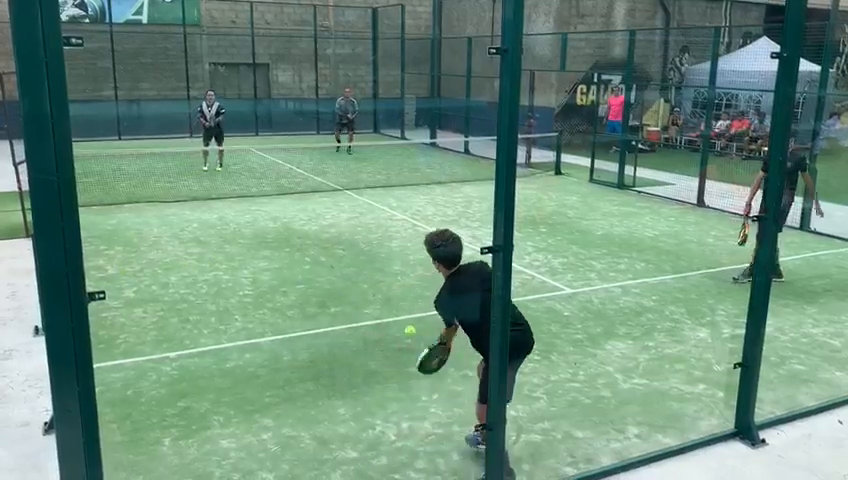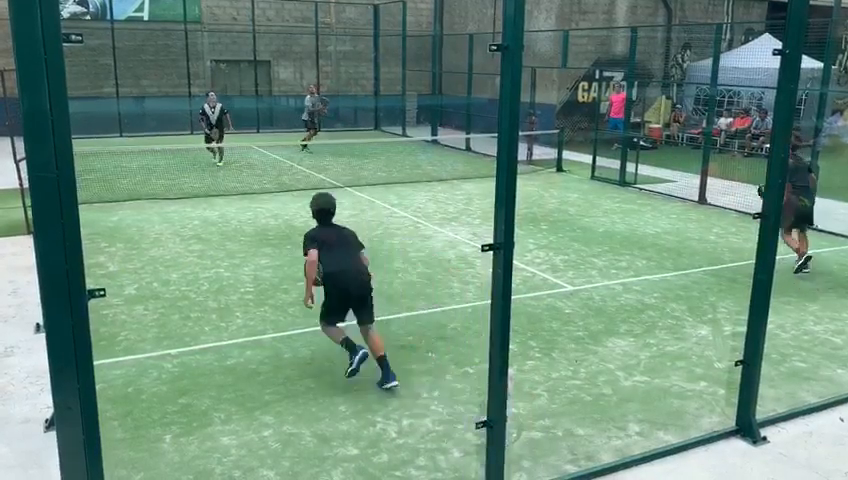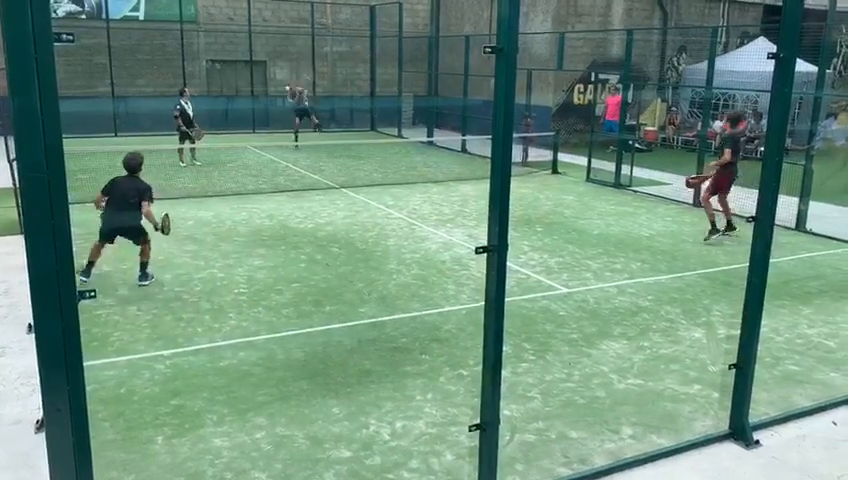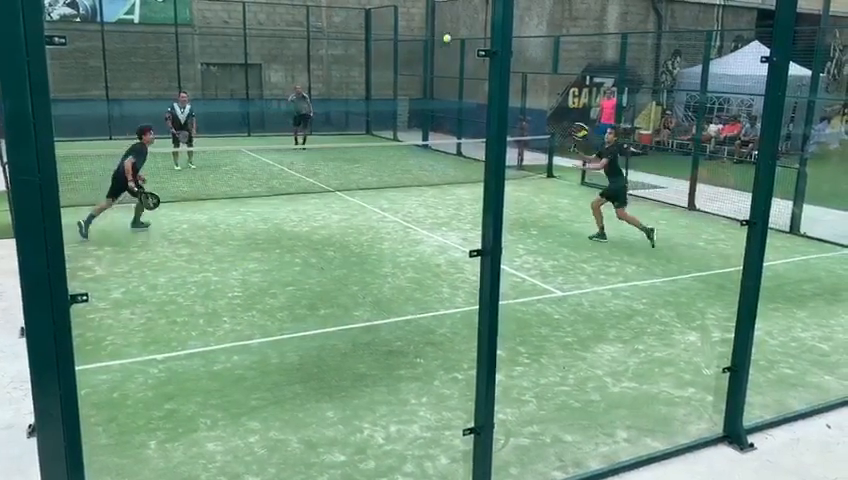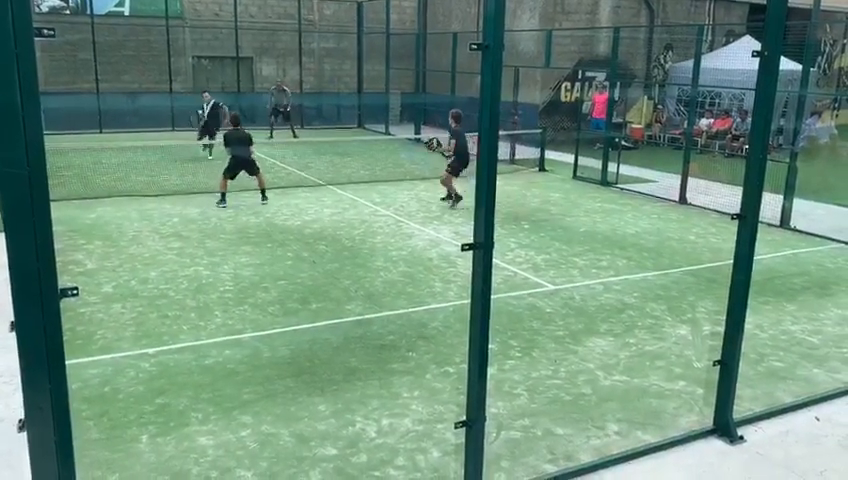
dt=1s
person 1, frame 1
left shoulder: (444, 298)
right shoulder: (481, 268)
left elbow: (451, 331)
left wrist: (444, 342)
right hip: (524, 336)
left knee: (485, 410)
right knee: (483, 372)
right ankle: (487, 437)
person 1, frame 2
left shoulder: (312, 236)
right shoulder: (348, 233)
left elbow: (312, 261)
right elbow: (365, 261)
left wrist: (308, 290)
left hip: (337, 286)
right hip: (361, 282)
left knee: (328, 325)
right knee: (368, 330)
left ankle: (354, 350)
right ankle: (388, 374)
person 1, frame 3
left shoulder: (115, 181)
right shoulder: (145, 187)
left elbow: (98, 199)
right elbow: (145, 211)
left wrist: (99, 206)
right wrist: (156, 224)
left hip: (109, 221)
right hip: (131, 223)
left knee: (100, 244)
right knee: (146, 243)
left ankle: (87, 273)
right ankle: (143, 275)
person 1, frame 4
left shoulder: (137, 146)
right shoulder: (141, 149)
right elbow: (127, 162)
left wrist: (139, 175)
right wrist: (130, 181)
left hip: (117, 175)
right hip: (124, 177)
left knee: (108, 202)
left ankle: (86, 222)
right ankle: (136, 222)
person 1, frame 5
left shoulder: (227, 135)
right shoulder: (247, 134)
left elbow: (228, 151)
right elbow: (251, 151)
left hip: (235, 160)
right hip: (248, 160)
left knee: (224, 178)
right knee: (258, 174)
left ankle: (223, 200)
right ankle: (264, 197)
person 2, frame 1
left shoulder: (799, 159)
left elbow: (808, 182)
right elbow: (758, 180)
left wrist: (816, 202)
right wrist: (748, 202)
left hip: (783, 204)
left ankle: (751, 270)
right ankle: (776, 271)
person 2, frame 2
right shoulder: (804, 162)
right elbow: (814, 181)
left hip: (793, 199)
right hip: (807, 200)
left knee: (786, 235)
right knee: (802, 233)
left ankle: (802, 255)
right ankle: (802, 258)
person 2, frame 3
left shoulder: (728, 137)
right shoulder: (736, 136)
left elbow: (727, 158)
left wrist: (715, 164)
left hip: (725, 172)
right hip: (730, 172)
left knee: (704, 198)
right knee: (721, 198)
left ankle: (714, 228)
right ankle: (730, 226)
person 2, frame 4
left shoulder: (612, 150)
right shoulder: (604, 149)
left elbow: (600, 166)
right elbow: (591, 159)
left wrist: (585, 167)
left hip: (618, 184)
right hip: (613, 185)
left knee: (621, 215)
right knee: (594, 205)
left ankle: (647, 230)
right ankle: (601, 232)
person 2, frame 5
left shoulder: (455, 131)
right shoulder: (459, 130)
left elbow: (452, 148)
left wrist: (445, 149)
left hip: (460, 159)
right hip: (463, 158)
left knee: (444, 179)
right knee: (448, 176)
left ankle: (456, 196)
right ankle: (450, 195)
